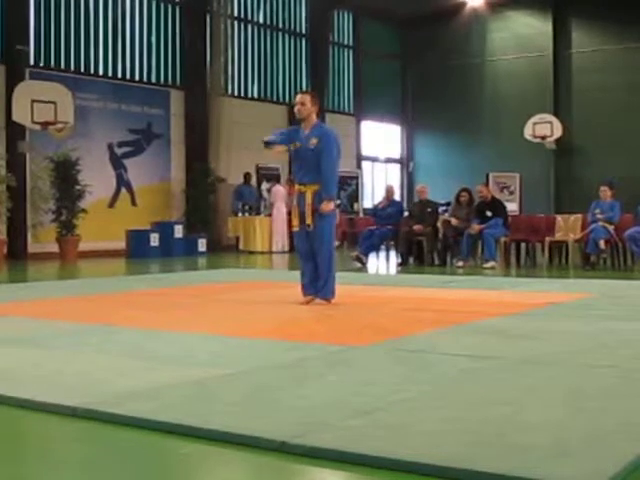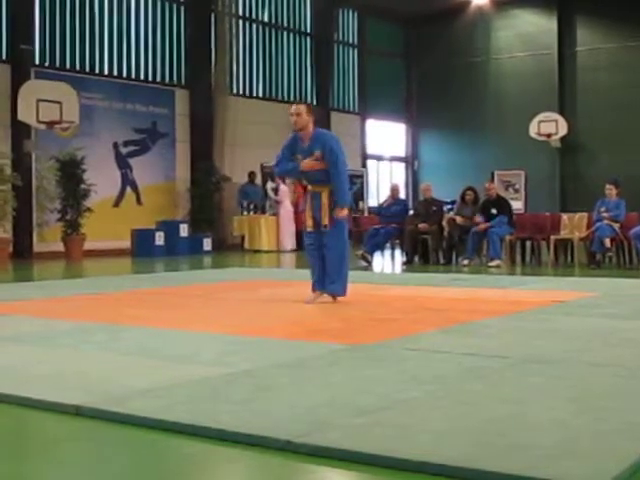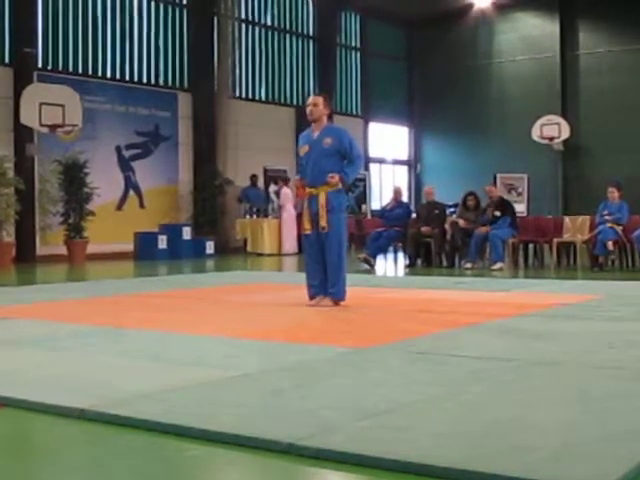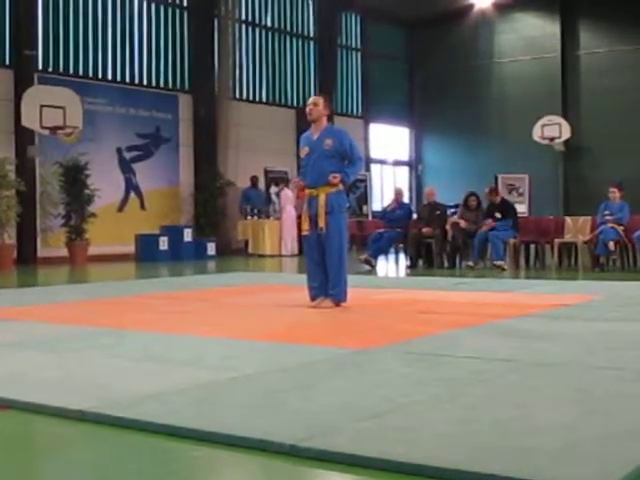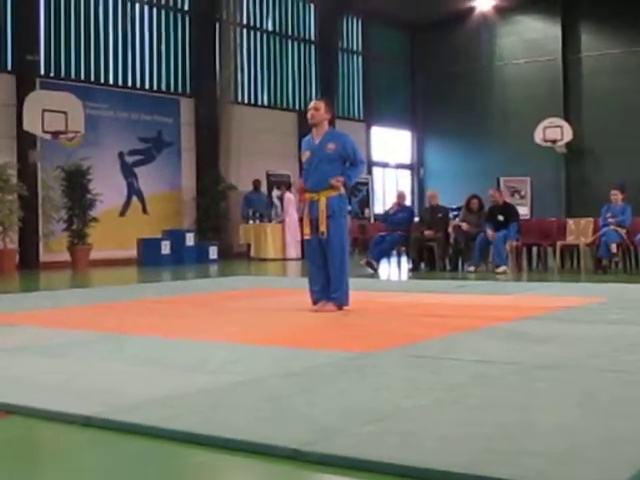
dt=1s
person 1, frame 1
left shoulder: (327, 134)
right shoulder: (293, 133)
left elbow: (329, 168)
right elbow: (273, 138)
left wrist: (328, 198)
right wrist: (274, 144)
left hip: (320, 197)
right hip: (301, 197)
left knee: (323, 247)
right knee: (303, 247)
left ankle: (325, 293)
right ankle: (310, 290)
person 1, frame 2
left shoulder: (328, 140)
right shoulder: (293, 142)
left elbow: (340, 174)
right elbow: (279, 167)
left wrist: (342, 205)
right wrist: (300, 166)
left hip: (333, 197)
right hip: (313, 196)
left knee: (335, 243)
right knee: (313, 243)
left ankle: (333, 290)
right ankle: (319, 287)
person 1, frame 3
left shoulder: (338, 134)
right shoulder: (303, 137)
left elbow: (357, 159)
left wrist: (343, 177)
right wrist: (300, 179)
left hip: (332, 198)
right hip: (310, 199)
left knee: (334, 247)
right knee: (312, 248)
left ankle: (334, 294)
right ankle: (317, 292)
person 1, frame 4
left shoulder: (339, 135)
right shoulder: (304, 139)
left elbow: (357, 161)
left wrist: (344, 177)
right wrist: (301, 181)
left hip: (332, 199)
right hip: (310, 201)
left knee: (334, 248)
right knee: (312, 250)
left ankle: (335, 295)
right ankle: (318, 294)
person 1, frame 5
left shoulder: (341, 139)
right shoulder: (306, 143)
left elbow: (359, 163)
left wrist: (346, 180)
right wrist: (302, 184)
left hip: (333, 202)
right hip: (311, 204)
left knee: (336, 252)
right knee: (314, 253)
left ankle: (337, 299)
right ankle: (320, 297)
